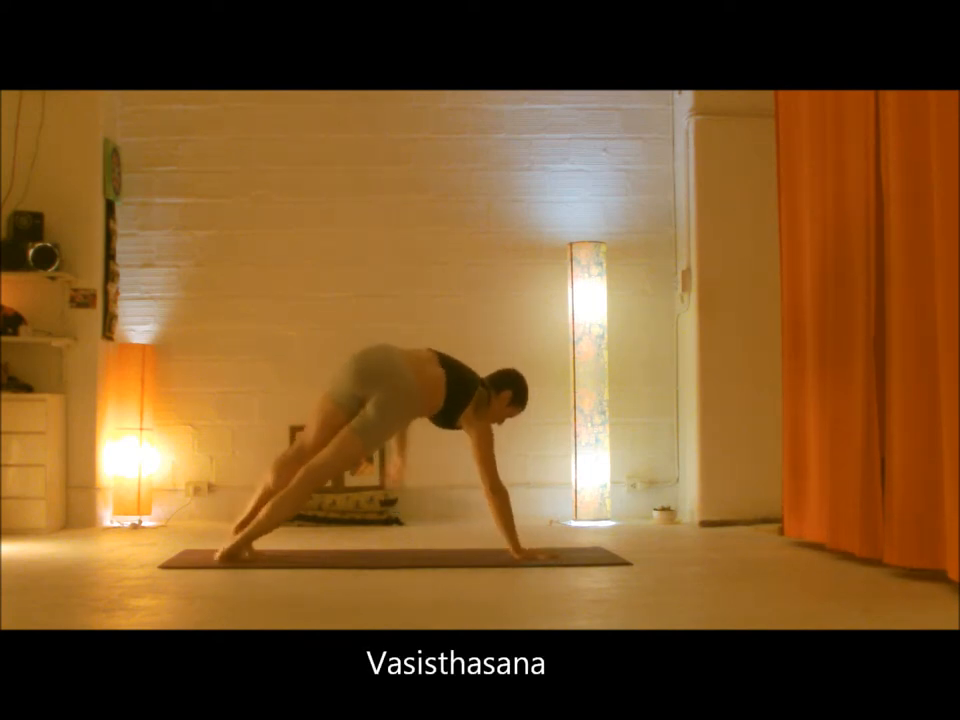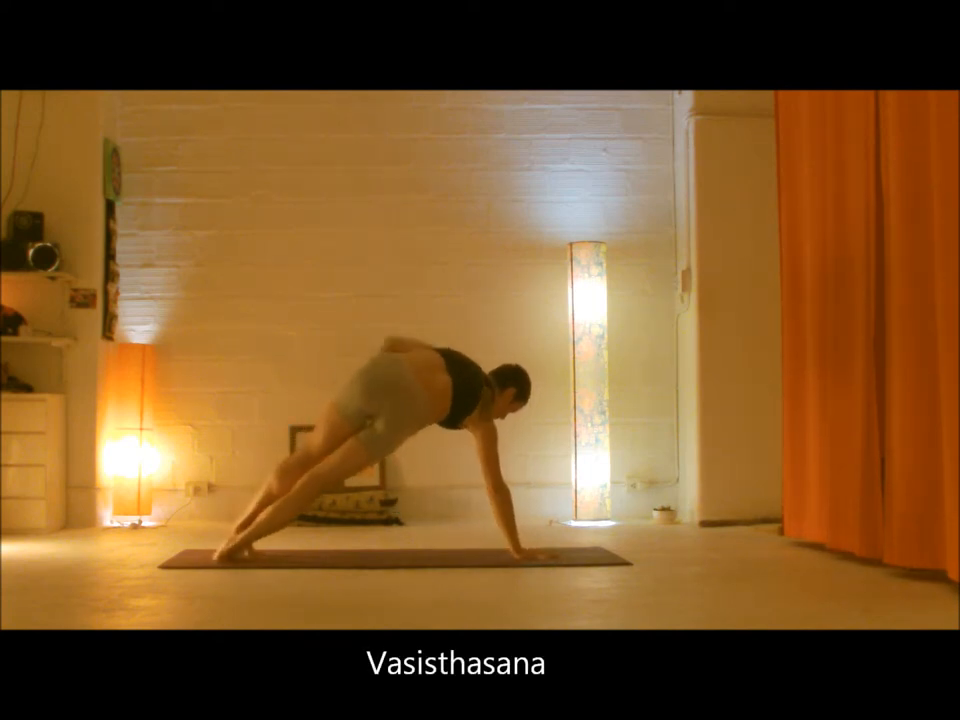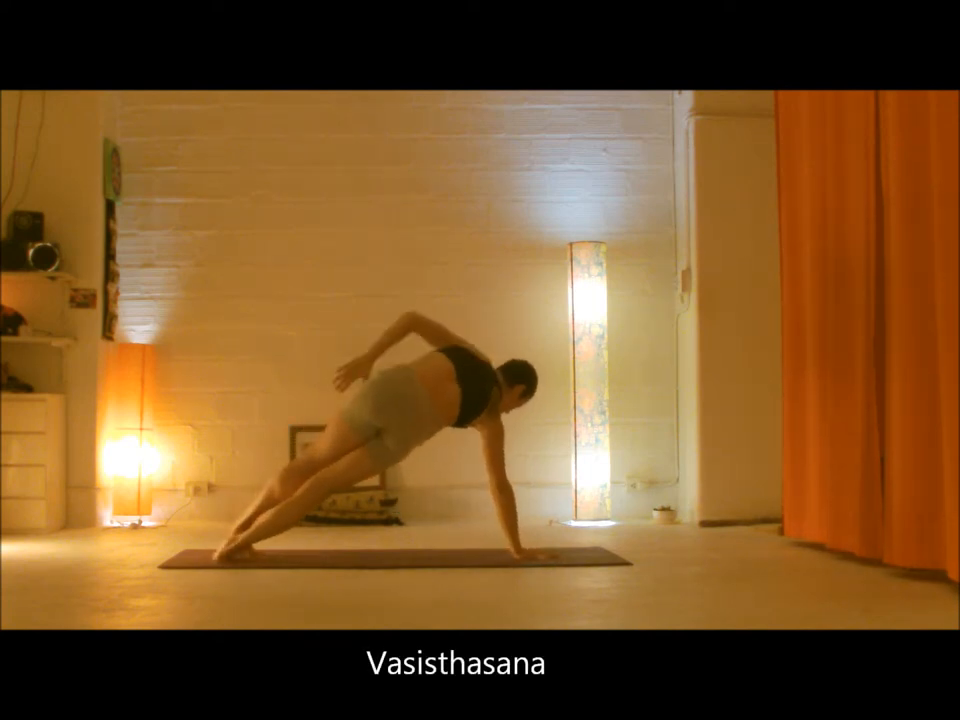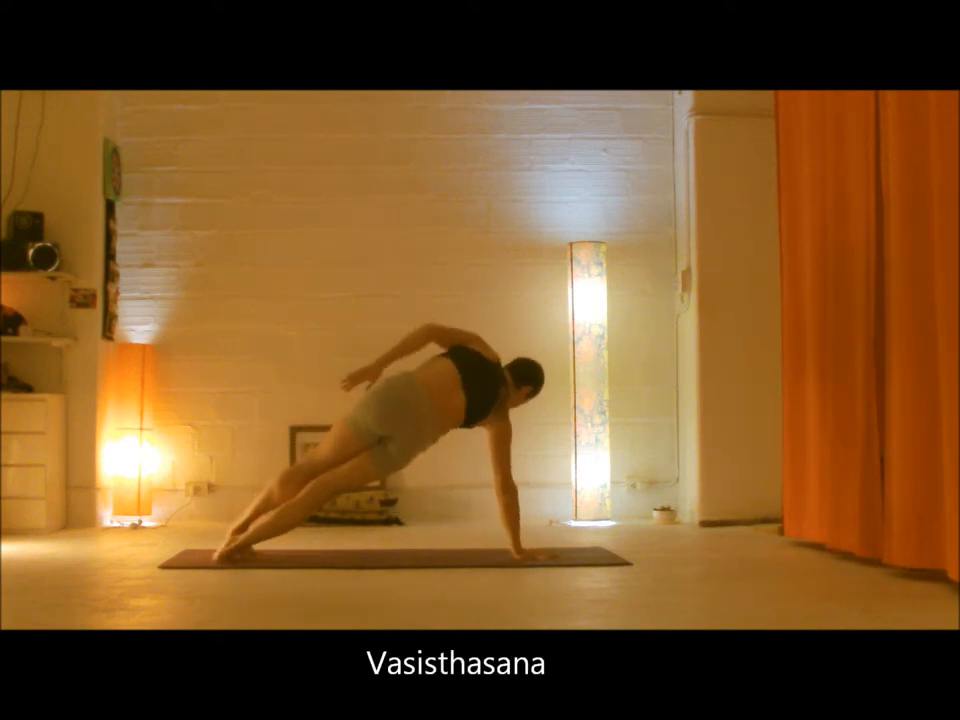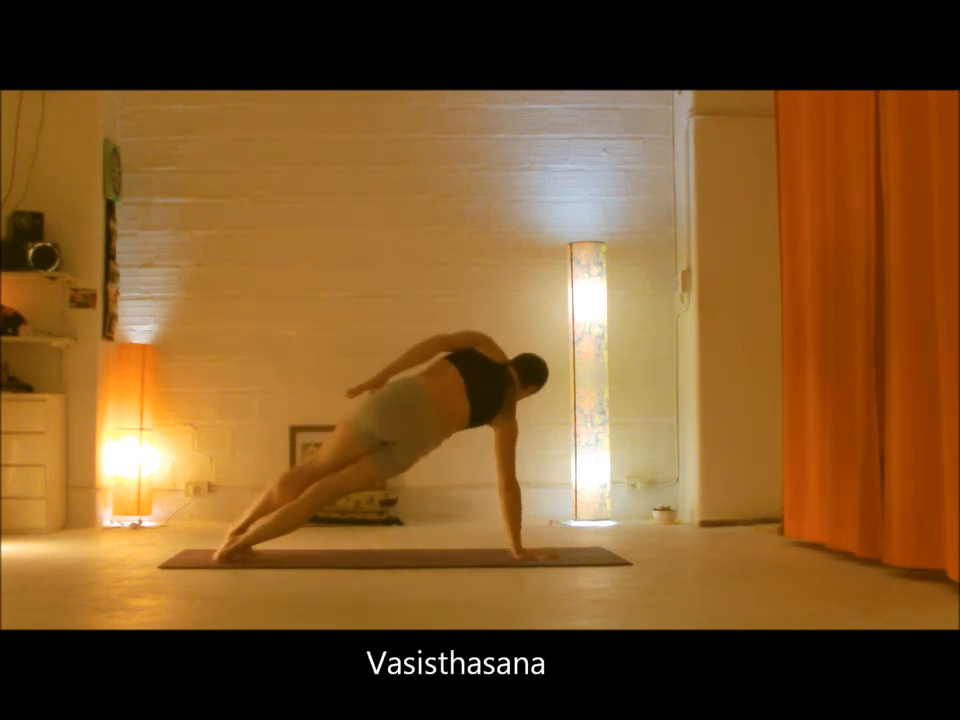
dt=0.2s
person 1, frame 1
left shoulder: (457, 382)
right shoulder: (479, 415)
right elbow: (493, 487)
left wrist: (399, 450)
right wrist: (517, 548)
left hip: (369, 361)
right hip: (391, 397)
left knee: (304, 450)
right knee: (312, 474)
left ankle: (243, 525)
right ankle: (237, 544)
person 1, frame 2
left shoulder: (457, 364)
right shoulder: (483, 417)
left elbow: (391, 341)
right elbow: (496, 487)
right wrist: (517, 548)
left hip: (376, 375)
right hip: (399, 413)
left knee: (307, 457)
right knee: (315, 481)
left ankle: (242, 526)
right ankle: (237, 543)
person 1, frame 3
left shoulder: (467, 352)
right shoulder: (490, 419)
left elbow: (411, 318)
right elbow: (500, 486)
left wrist: (365, 360)
right wrist: (518, 548)
left hip: (386, 390)
right hip: (406, 427)
left knee: (311, 463)
right knee: (319, 485)
left ankle: (241, 527)
right ankle: (238, 543)
person 1, frame 4
left shoulder: (479, 348)
right shoulder: (500, 419)
left elbow: (429, 330)
right elbow: (505, 485)
left wrist: (376, 366)
right wrist: (518, 547)
left hip: (393, 397)
right hip: (412, 434)
left knee: (311, 467)
right knee: (320, 489)
left ankle: (240, 527)
right ankle: (239, 542)
person 1, frame 5
left shoulder: (487, 347)
right shoulder: (506, 418)
left elbow: (438, 342)
right elbow: (508, 484)
left wrist: (380, 378)
right wrist: (518, 547)
left hip: (396, 402)
right hip: (414, 439)
left knee: (312, 469)
right knee: (321, 492)
left ankle: (239, 527)
right ankle: (239, 542)
